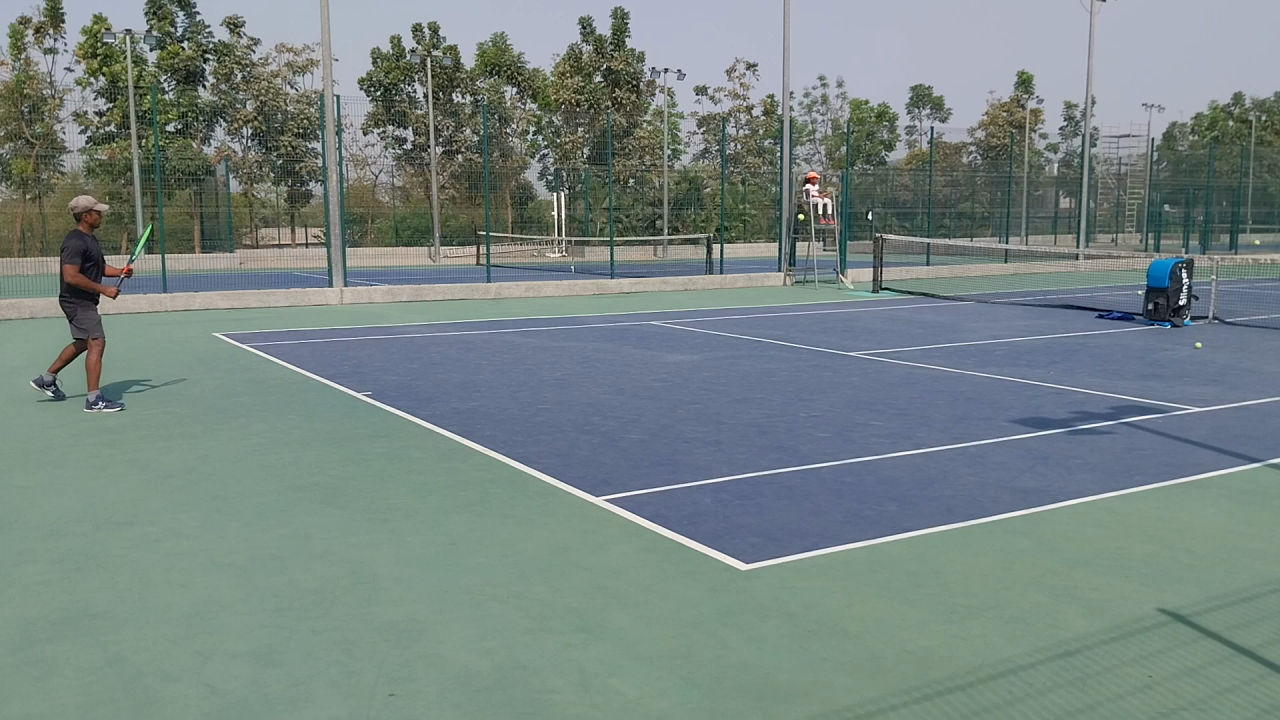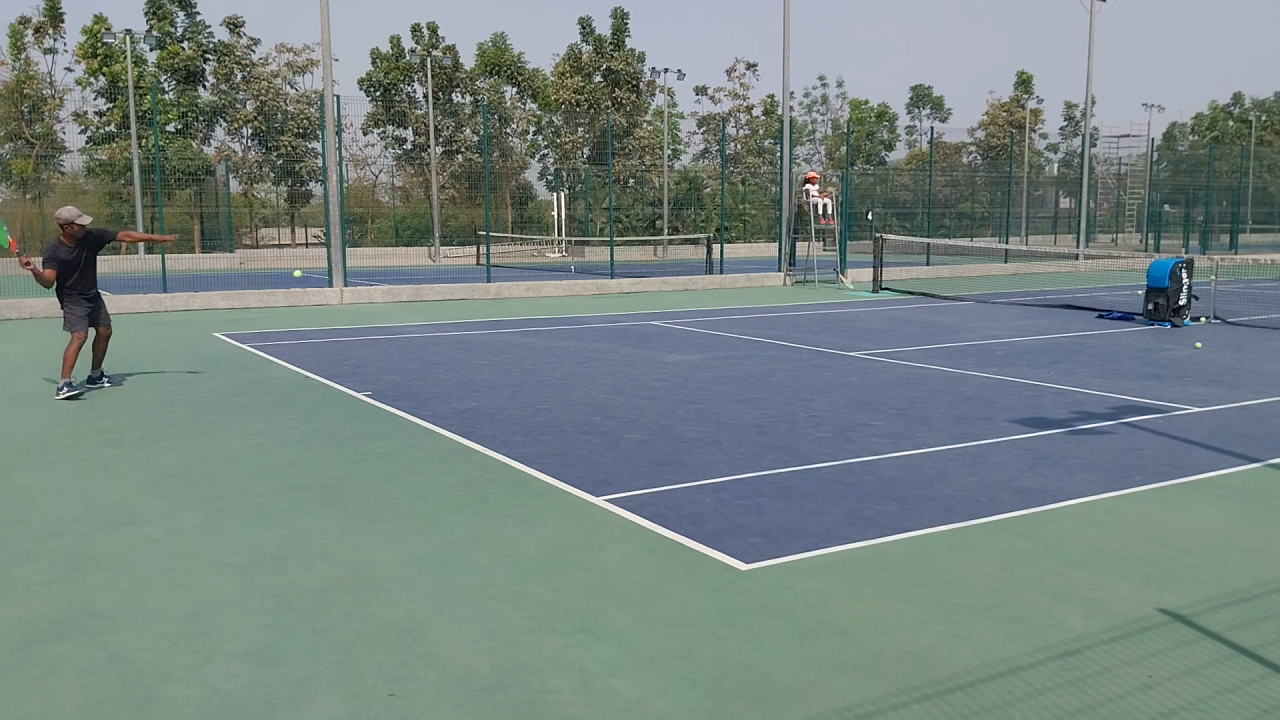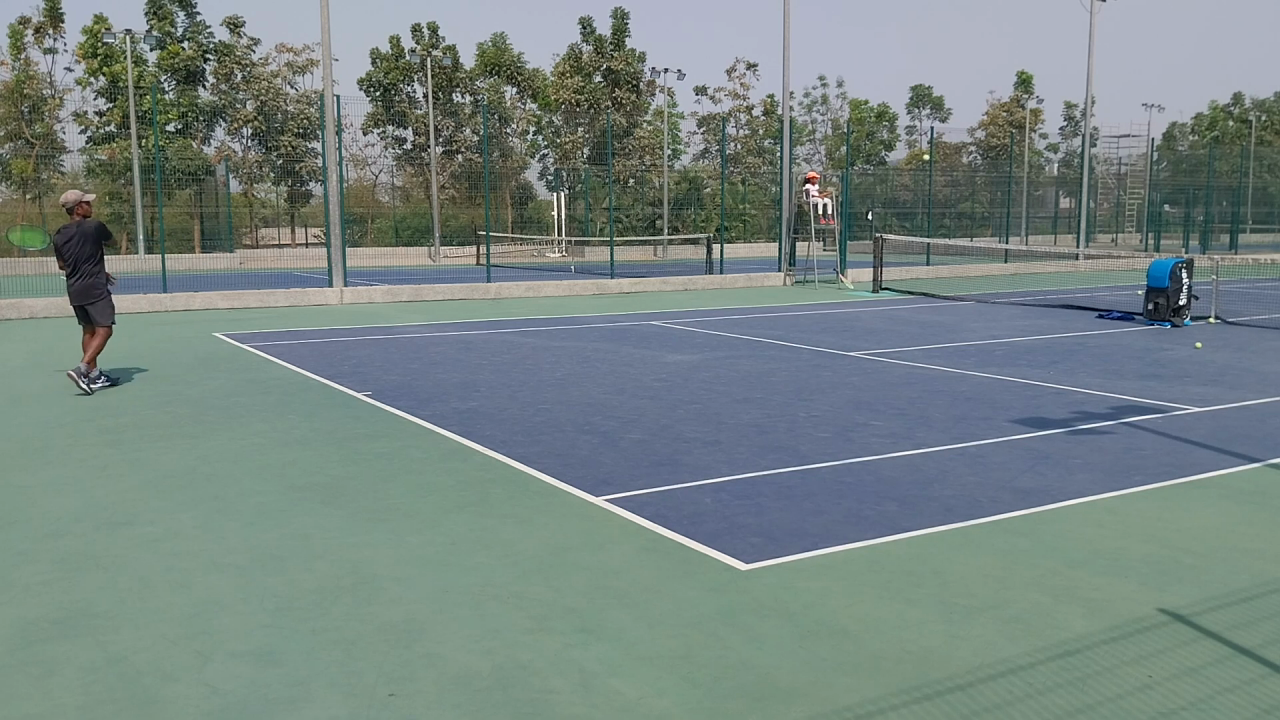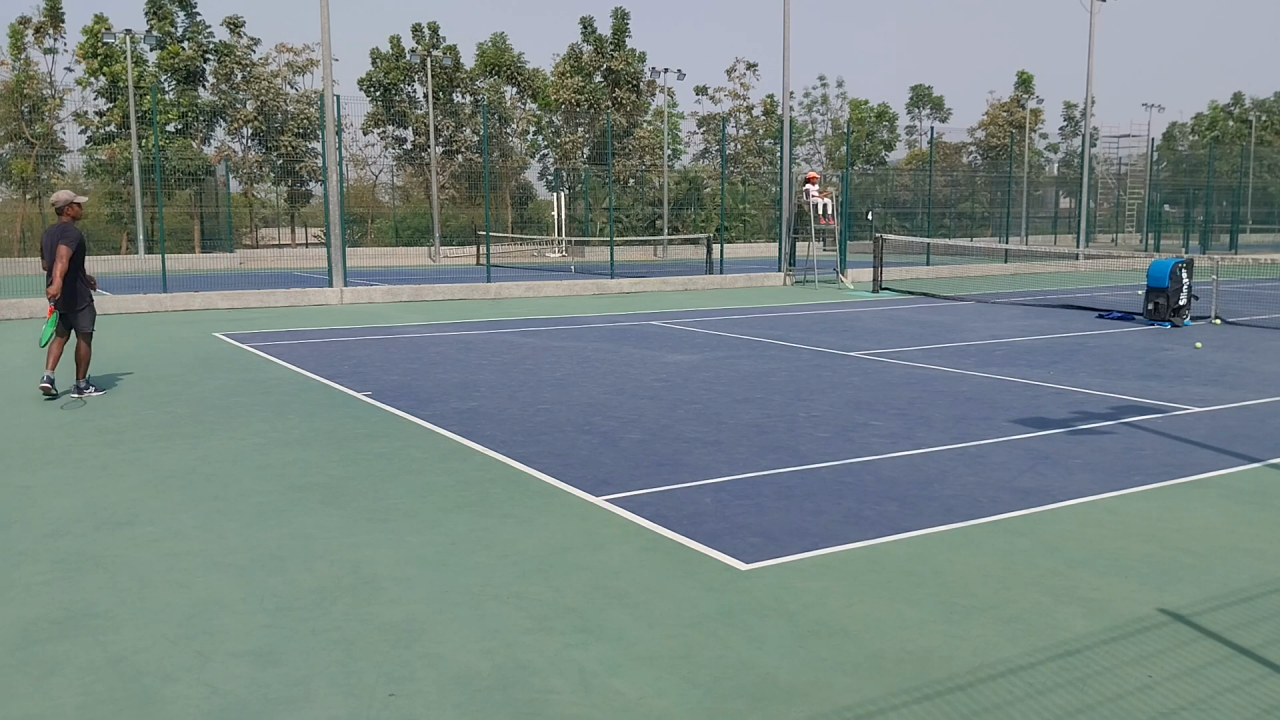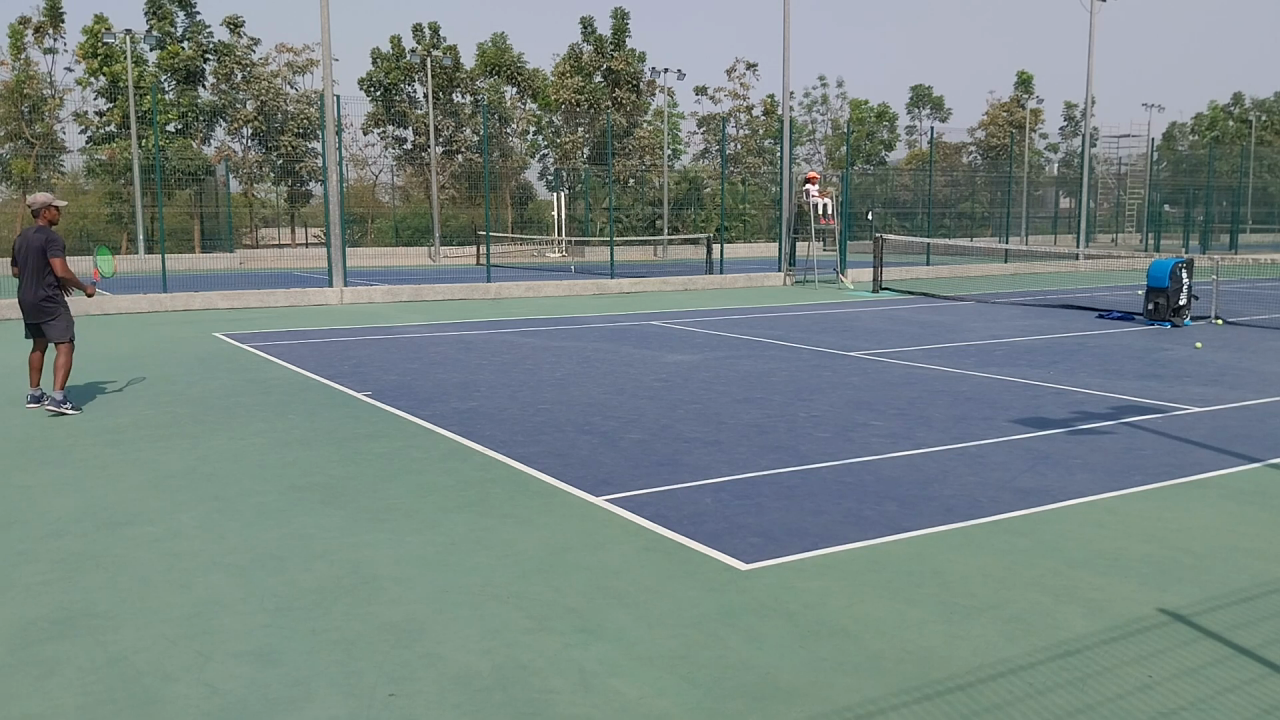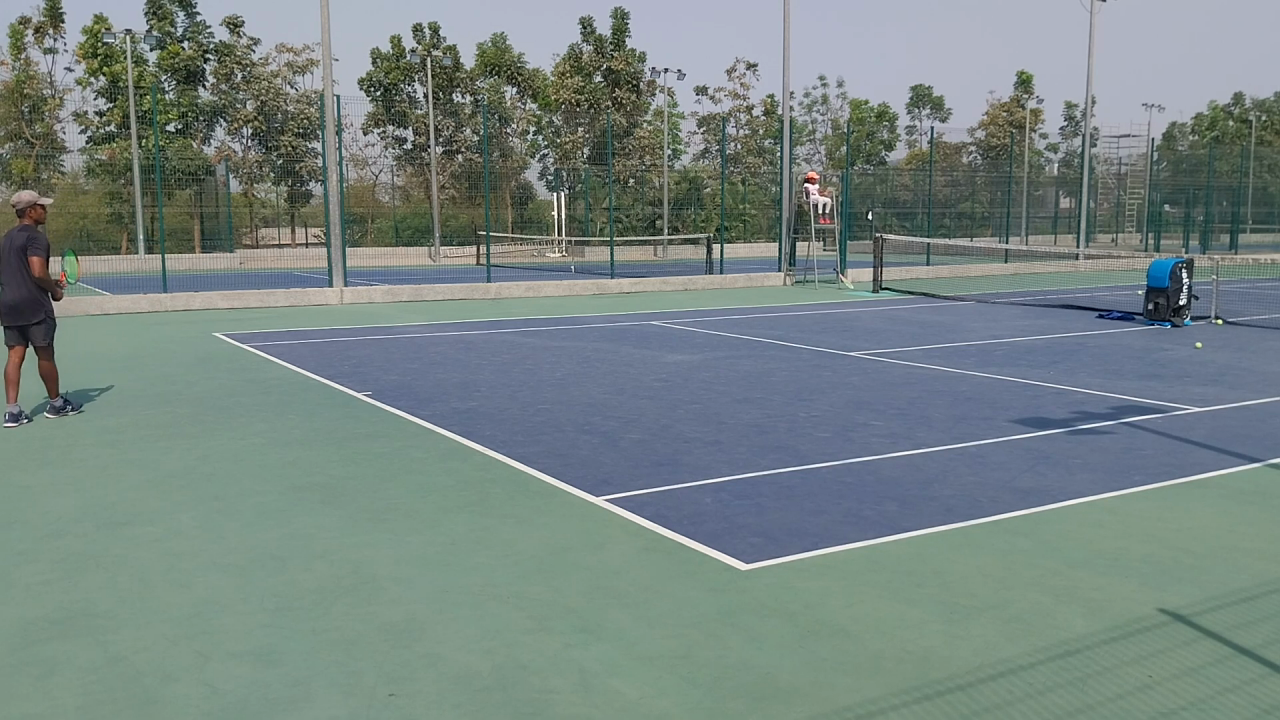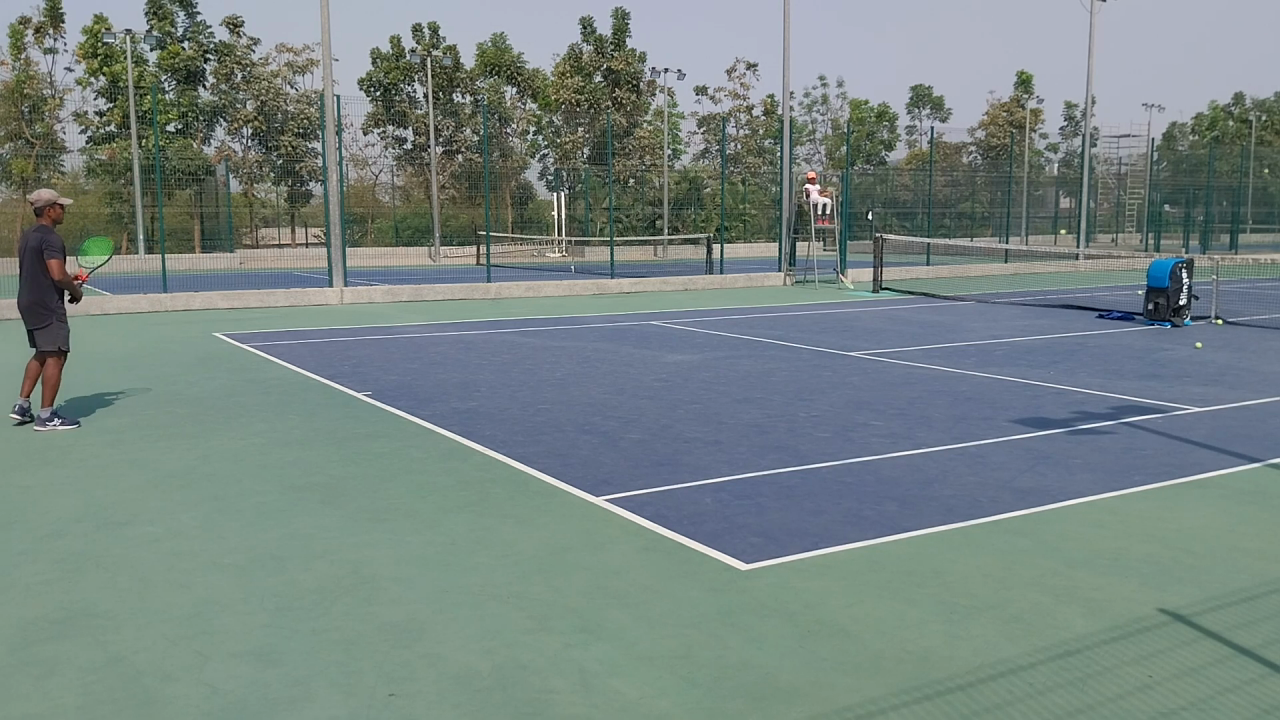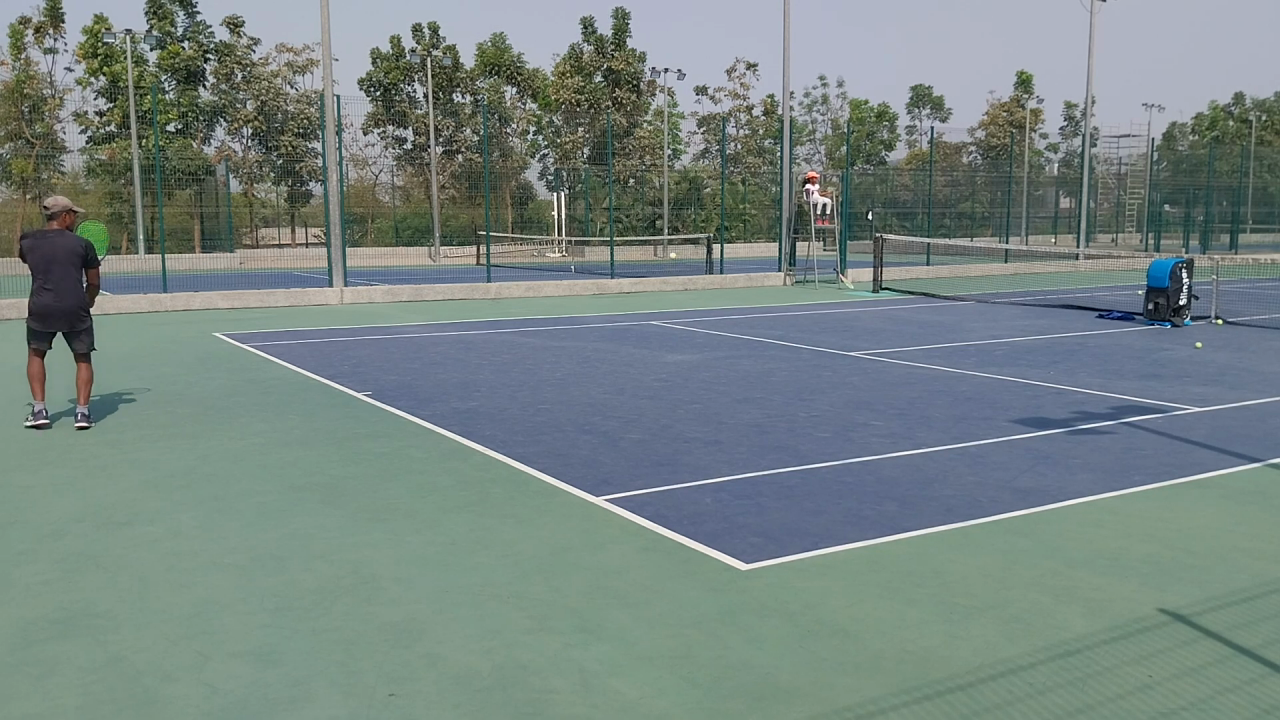
dt=0.7s
person 1, frame 1
left shoulder: (91, 239)
right shoulder: (75, 242)
left elbow: (99, 270)
right elbow: (70, 276)
left wrist: (121, 272)
right wrist: (103, 289)
left hip: (85, 302)
right hip: (79, 302)
left knee: (82, 343)
right knee: (96, 344)
left ankle: (47, 379)
right ankle: (94, 399)
person 1, frame 2
left shoulder: (92, 236)
right shoulder: (54, 251)
left elbow: (124, 235)
right elbow: (47, 282)
left wrist: (158, 238)
right wrist: (34, 270)
left hip: (92, 295)
right hip: (73, 299)
left knee: (104, 332)
right knee: (79, 336)
left ankle: (96, 376)
right ankle: (64, 384)
person 1, frame 3
left shoulder: (59, 235)
right shoulder: (95, 227)
left elbow: (63, 265)
right elbow: (110, 240)
left hip: (75, 289)
right hip: (95, 288)
left knee: (89, 330)
right knee: (104, 330)
left ankle: (94, 375)
right ankle: (81, 369)
person 1, frame 4
left shoulder: (48, 233)
right shoulder: (70, 232)
right elbow: (62, 258)
right wrist: (58, 282)
left hip: (56, 293)
right hip: (75, 293)
left knee: (61, 334)
right knee: (83, 337)
left ankle: (48, 375)
right ankle: (81, 385)
person 1, frame 5
left shoulder: (20, 238)
right shoulder: (51, 238)
left elbow: (16, 271)
right elbow: (62, 271)
right wrist: (85, 288)
left hip: (27, 301)
right hip: (50, 302)
left knee: (39, 346)
right knee: (65, 346)
left ankle: (35, 394)
right ankle: (58, 398)
person 1, frame 6
right shoulder: (35, 236)
right elbow: (38, 273)
left wrist: (49, 284)
right wrist: (54, 290)
right hip: (33, 304)
right knee: (45, 353)
right ankle: (56, 403)
person 1, frame 7
left shoulder: (28, 236)
right shoulder: (50, 238)
right elbow: (58, 276)
left wrist: (68, 279)
right wrist: (75, 290)
left hip: (29, 303)
right hip: (47, 306)
left knee: (41, 355)
right knee: (56, 356)
left ankle: (22, 405)
right ankle: (46, 416)
person 1, frame 8
left shoulder: (27, 242)
right shoulder: (82, 245)
right elbow: (94, 283)
right wrist: (89, 300)
left hip: (40, 309)
right hip: (74, 308)
left knee: (35, 356)
right knee: (83, 360)
left ankle: (39, 409)
right ankle: (82, 411)
